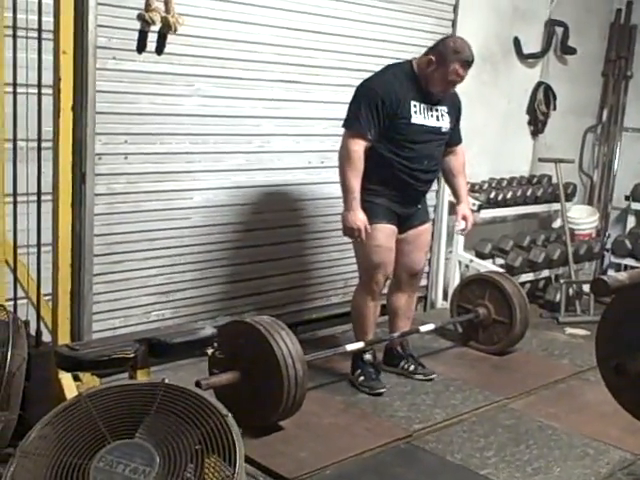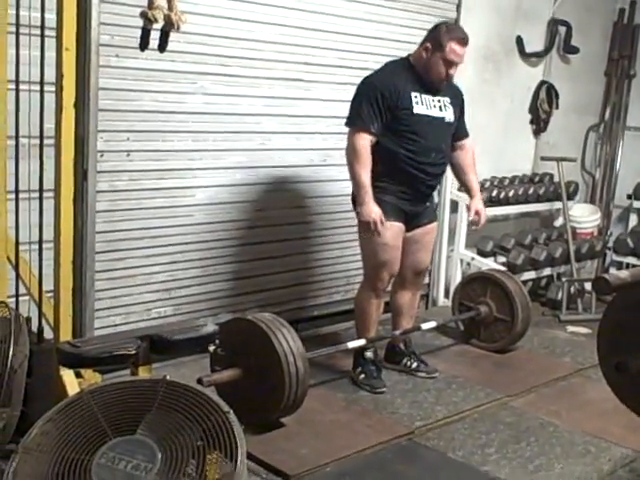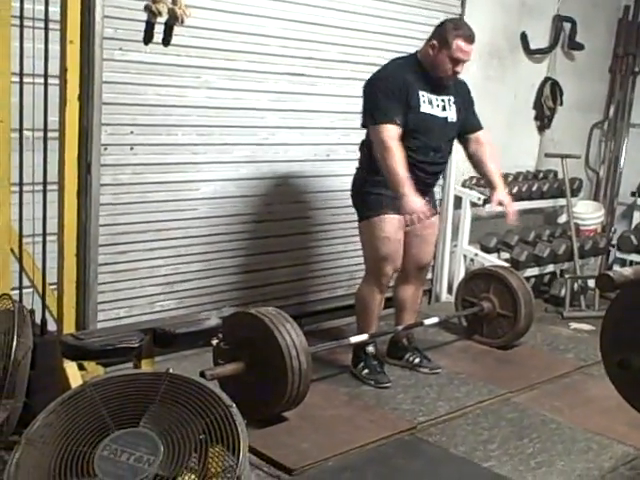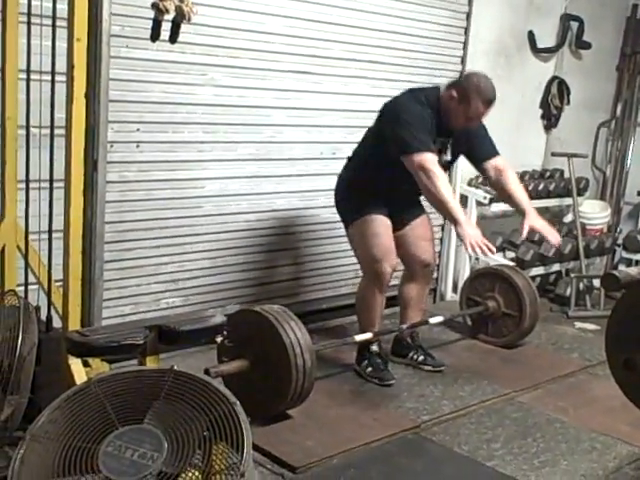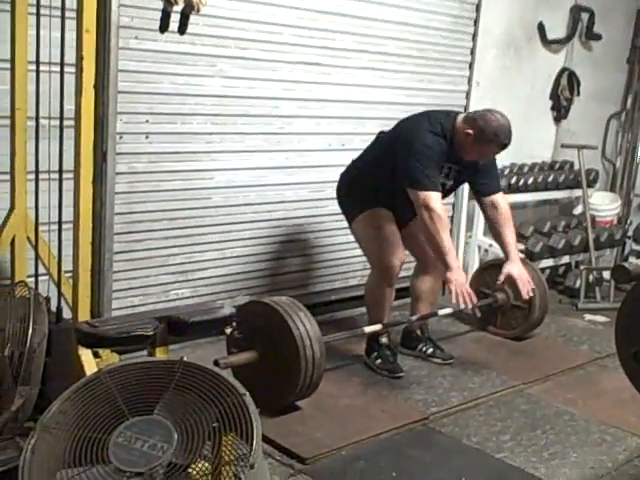
dt=0.3s
person 1, frame 1
left shoulder: (450, 101)
right shoulder: (382, 88)
left elbow: (453, 152)
right elbow: (353, 146)
left wrist: (462, 199)
right wrist: (352, 206)
left hip: (415, 204)
right hip: (376, 201)
left knee: (410, 277)
right knee: (375, 279)
left ankle: (397, 352)
right ankle: (362, 360)
person 1, frame 2
left shoulder: (452, 94)
right shoulder: (383, 83)
left elbow: (461, 147)
right elbow: (359, 142)
left wrist: (475, 194)
right wrist: (366, 199)
left hip: (423, 201)
right hip: (385, 199)
left knee: (414, 276)
right knee: (379, 278)
left ankle: (399, 348)
right ankle: (363, 357)
person 1, frame 3
left shoulder: (457, 90)
right shoulder: (392, 79)
left elbow: (476, 141)
right elbow: (386, 140)
left wrist: (498, 187)
right wrist: (406, 194)
left hip: (422, 193)
right hip: (380, 191)
left knee: (418, 267)
right knee: (383, 271)
left ankle: (401, 345)
right ankle: (363, 352)
person 1, frame 4
left shoulder: (468, 126)
right shoulder: (410, 112)
left elbow: (498, 169)
right elbow: (427, 171)
left wrist: (529, 212)
right wrist: (463, 223)
left hip: (404, 198)
right hip: (363, 194)
left knee: (423, 263)
right knee: (381, 270)
left ankle: (406, 342)
right ankle: (367, 351)
person 1, frame 5
left shoulder: (480, 147)
right shoulder: (424, 140)
left elbow: (496, 205)
right elbow: (431, 209)
left wrist: (513, 259)
right wrist: (453, 269)
left hip: (406, 197)
right hip: (365, 193)
left knee: (434, 259)
right knee: (389, 263)
left ankle: (415, 335)
right ankle: (377, 344)
